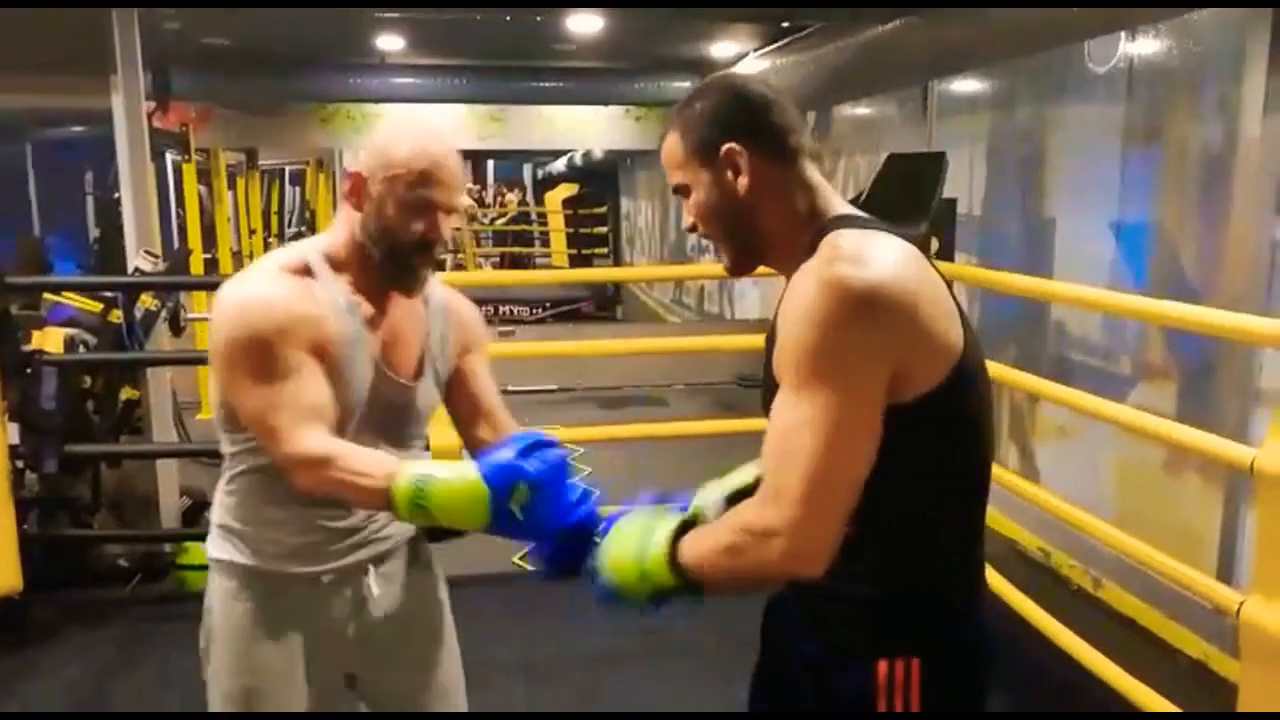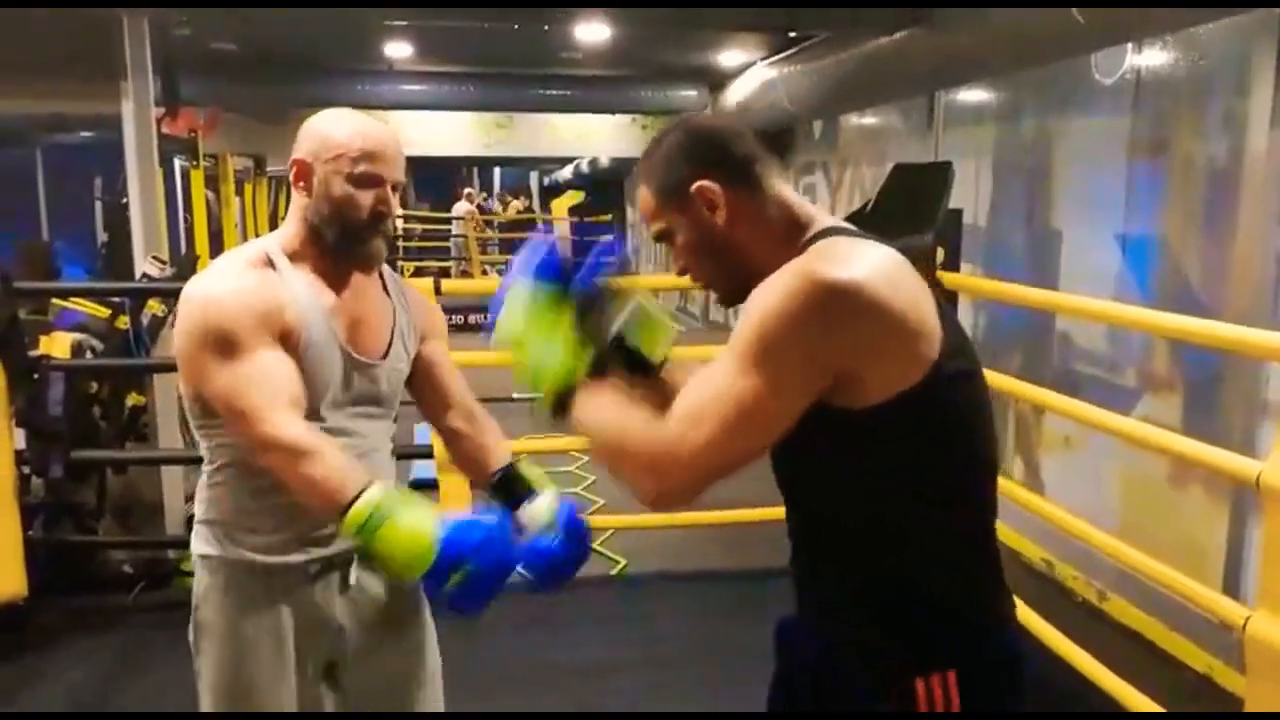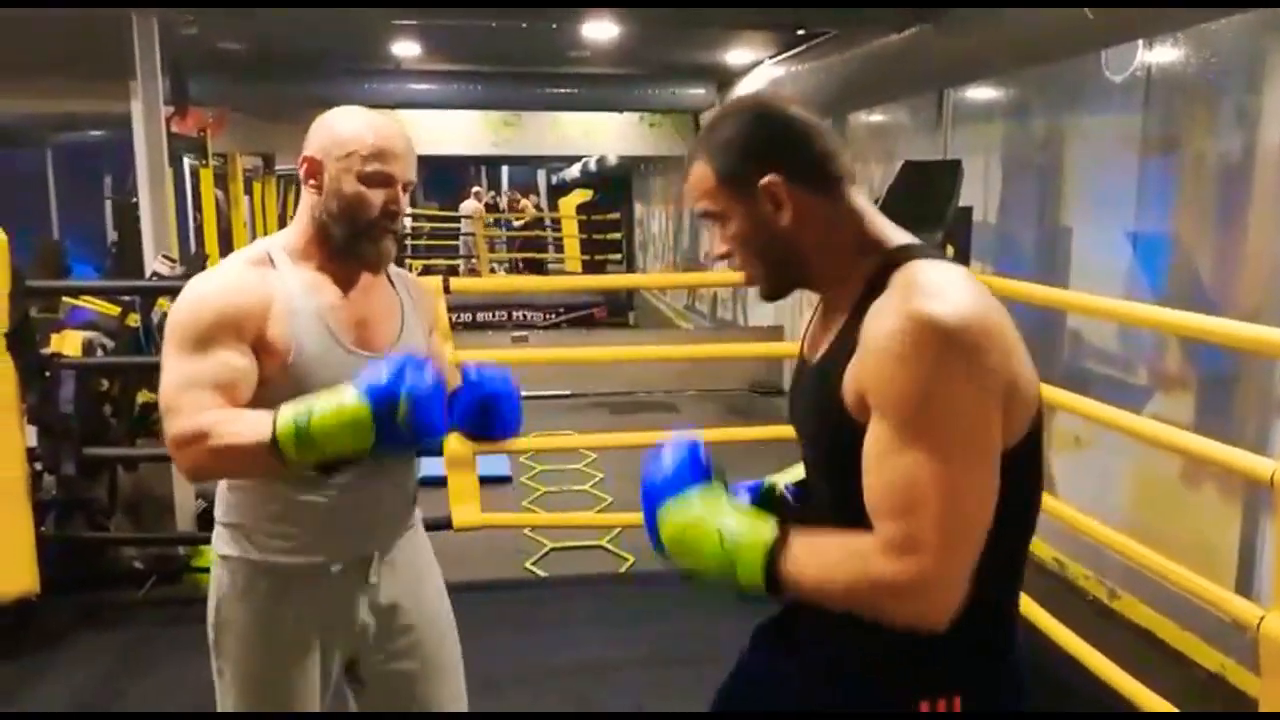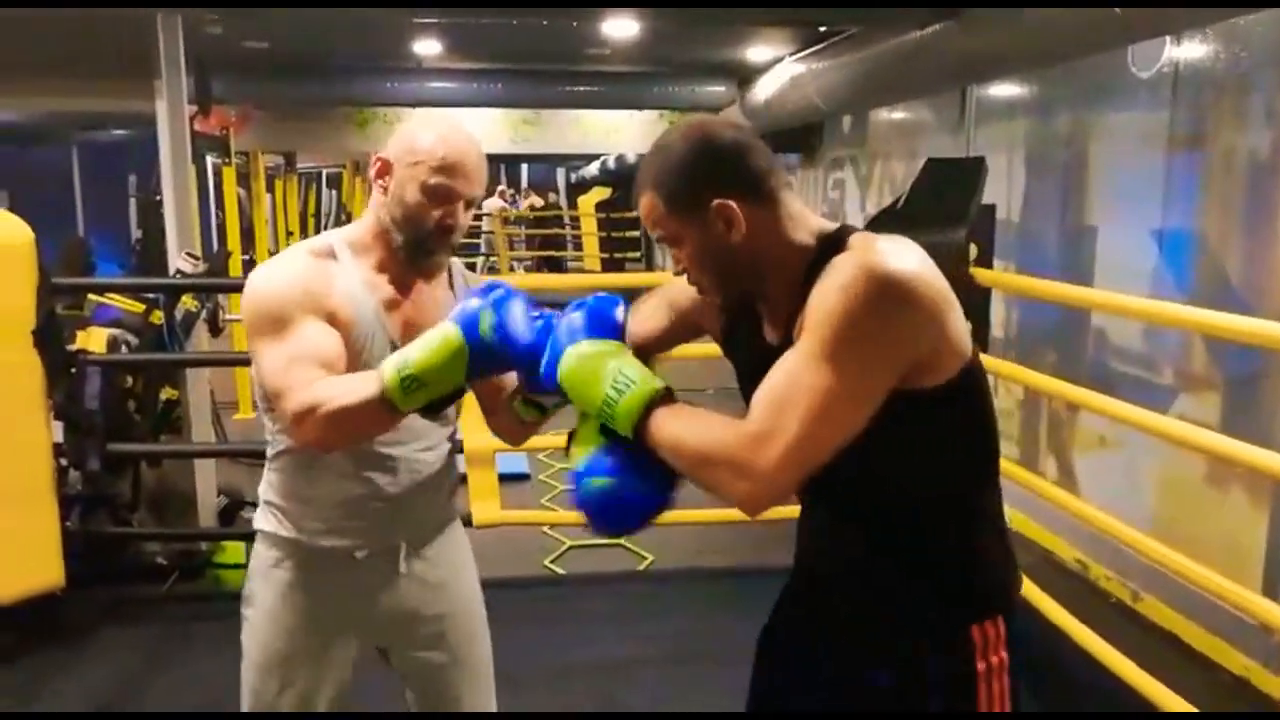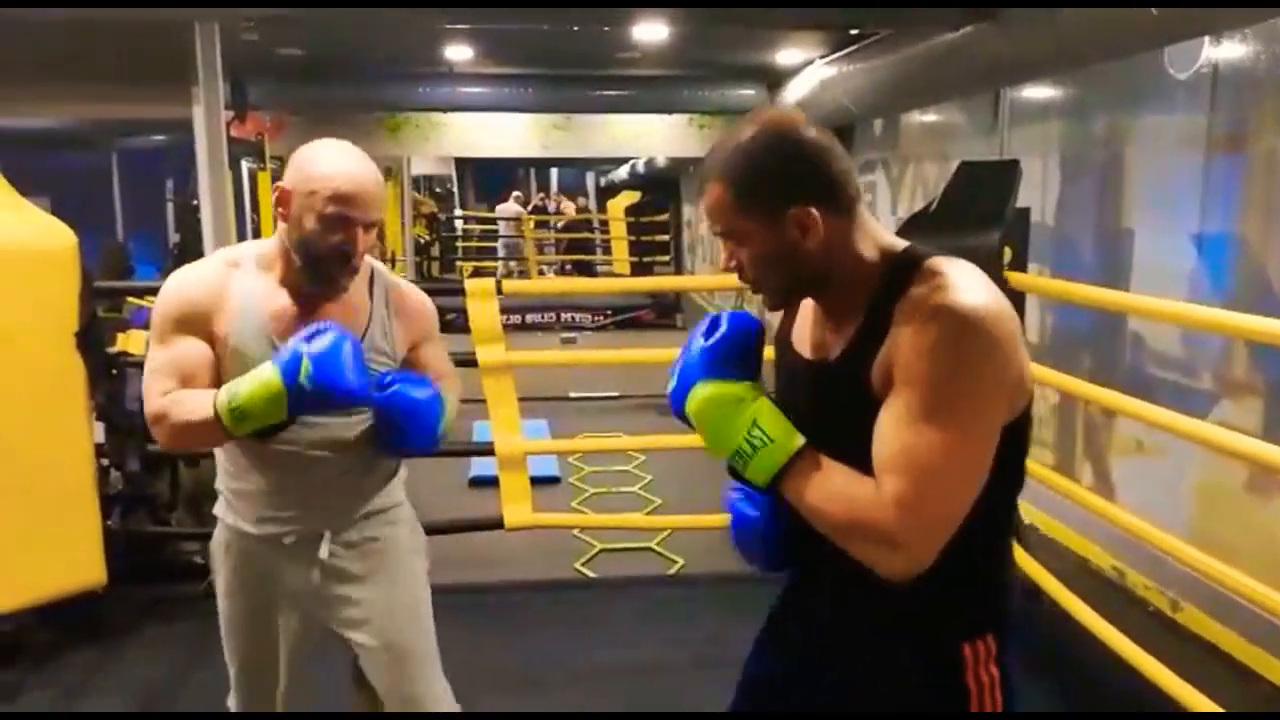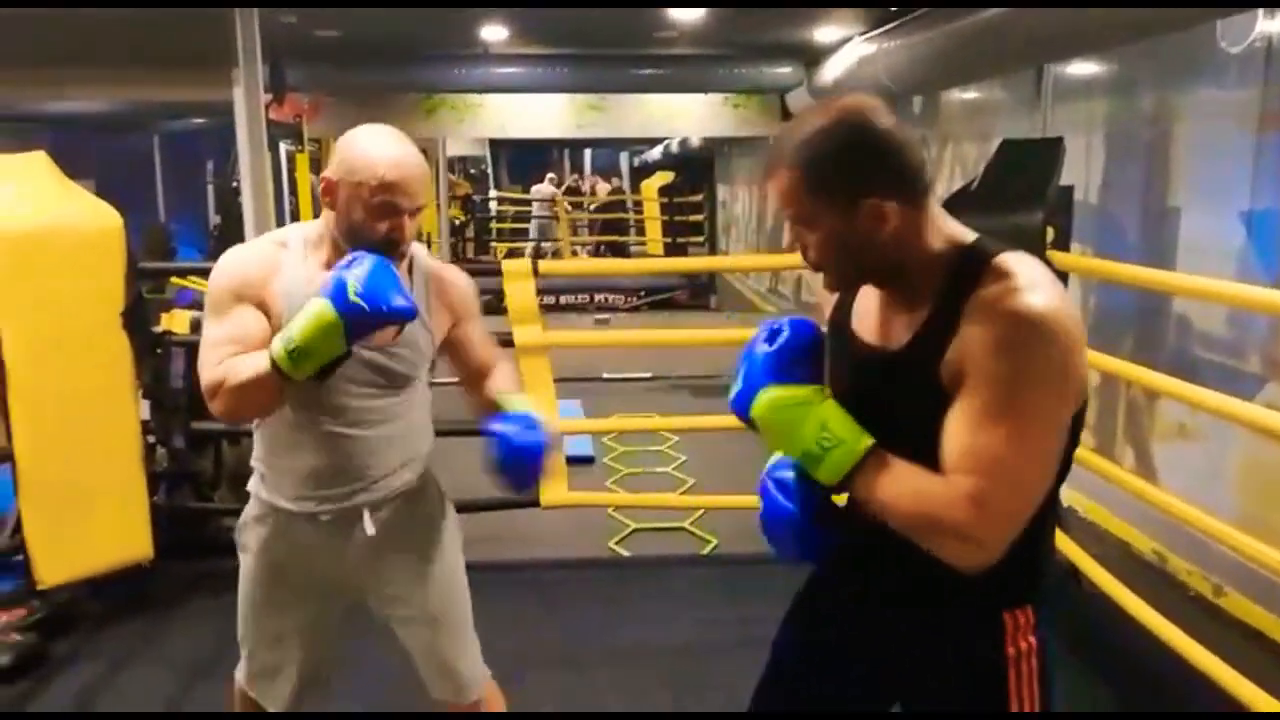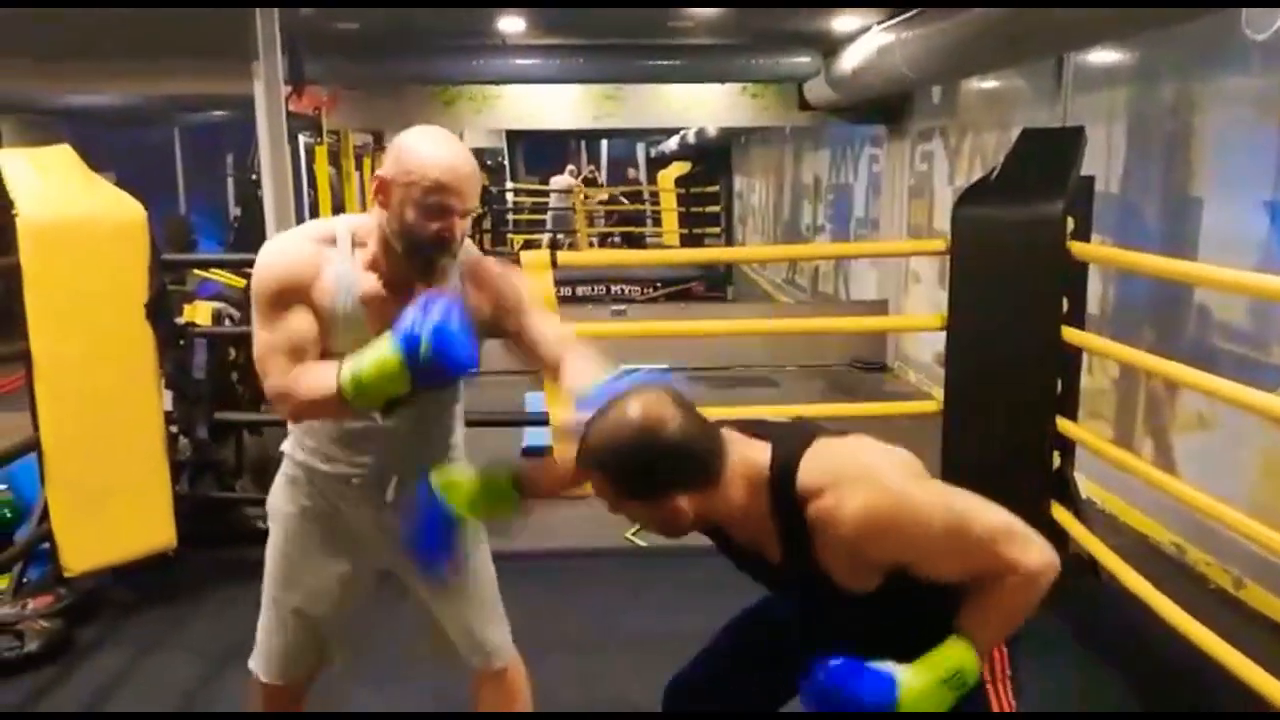
dt=0.5s
person 1, frame 1
left shoulder: (847, 283)
right shoulder: (829, 272)
left elbow: (789, 538)
left wrist: (661, 556)
right wrist: (705, 510)
left hip: (890, 660)
right hip: (821, 623)
person 1, frame 2
left shoulder: (824, 288)
right shoulder: (821, 279)
left elbow: (667, 466)
right elbow: (724, 430)
left wrist: (565, 370)
right wrist: (624, 348)
left hip: (917, 671)
person 1, frame 3
left shoulder: (926, 324)
right shoulder: (842, 303)
left elbow: (921, 581)
left wrist: (726, 534)
right wrist: (784, 500)
left hip: (918, 685)
person 1, frame 4
left shoulder: (874, 283)
right shoulder: (728, 292)
left elbow: (755, 474)
right elbow: (627, 336)
left wrist: (625, 397)
left hip: (936, 629)
right hip: (825, 599)
person 1, frame 5
left shoulder: (952, 317)
right shoulder: (803, 300)
left elbow: (900, 542)
left wrist: (752, 437)
left hip: (933, 645)
right hip: (818, 606)
person 1, frame 6
left shoulder: (1018, 316)
right shoulder: (855, 284)
left elbow: (973, 534)
left wrist: (817, 436)
right wrist: (794, 458)
left hip: (972, 621)
right hip: (850, 582)
right knee: (781, 698)
person 1, frame 7
left shoulder: (858, 501)
right shoulder: (684, 458)
left elbow: (1029, 564)
left wrist: (935, 678)
left hip: (937, 634)
right hip: (823, 615)
right knee: (692, 703)
person 2, frame 1
left shoulder: (448, 310)
right shoulder: (267, 302)
left elbow: (490, 433)
right elbow: (306, 457)
left wrist: (550, 495)
right wrist: (462, 493)
left hip: (394, 575)
right hip: (274, 587)
person 2, frame 2
left shoulder: (405, 300)
right shoulder: (233, 297)
left elbow: (456, 414)
right elbow: (281, 444)
left wrist: (533, 502)
right wrist: (416, 537)
left hip: (377, 571)
right hip: (260, 579)
person 2, frame 3
left shoulder: (409, 293)
right shoulder: (233, 294)
left elbow: (440, 394)
right elbow: (193, 441)
left wrist: (473, 401)
right wrist: (343, 418)
left hip: (398, 563)
right hip: (278, 580)
person 2, frame 4
left shoulder: (470, 293)
right shoulder: (295, 281)
left elbow: (513, 428)
right elbow: (314, 422)
right wrist: (445, 353)
left hip: (428, 550)
right hip: (310, 560)
left knee: (468, 704)
right knee: (278, 704)
person 2, frame 5
left shoulder: (403, 303)
right shoulder: (202, 290)
left elbow: (443, 393)
right elbow: (168, 421)
left wrist: (425, 409)
right wrist: (277, 389)
left hip: (372, 536)
right hip: (259, 543)
left knee: (422, 702)
right knee: (256, 704)
person 2, frame 6
left shoulder: (441, 282)
right shoulder: (252, 269)
left elbow: (490, 369)
right elbow: (224, 397)
left wrist: (513, 418)
right wrist: (324, 330)
left hip: (407, 515)
right hip: (293, 520)
left knee: (465, 686)
right knee: (266, 684)
person 2, frame 7
left shoulder: (482, 277)
right shoulder: (297, 262)
left elbow: (561, 353)
right elbow: (286, 390)
right wrist: (394, 364)
left hip: (432, 490)
right hip: (328, 487)
left knee: (492, 656)
right knee: (284, 665)
